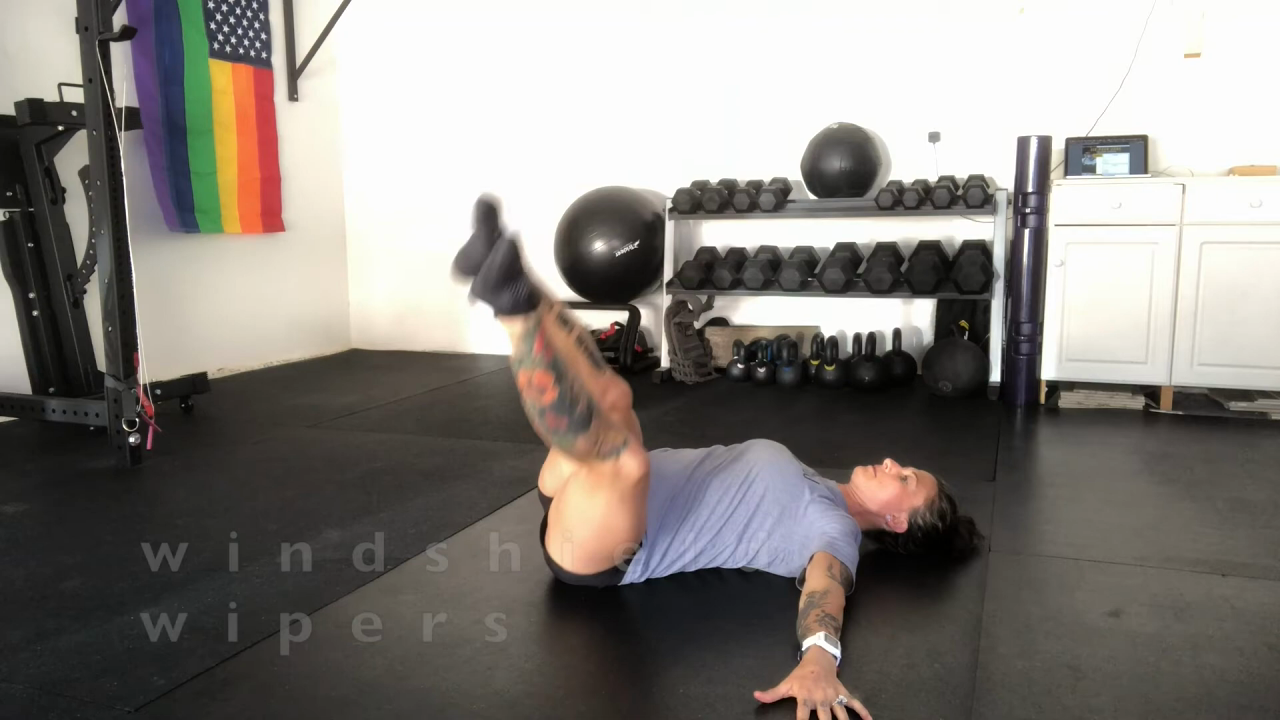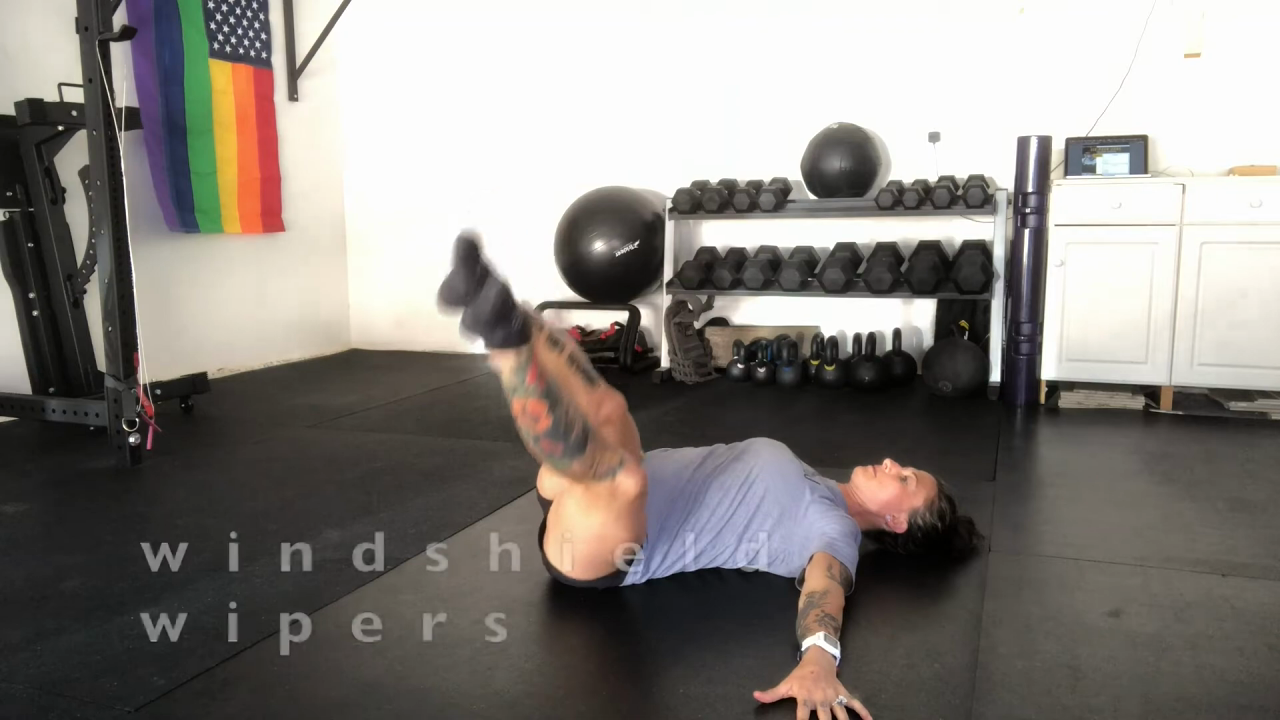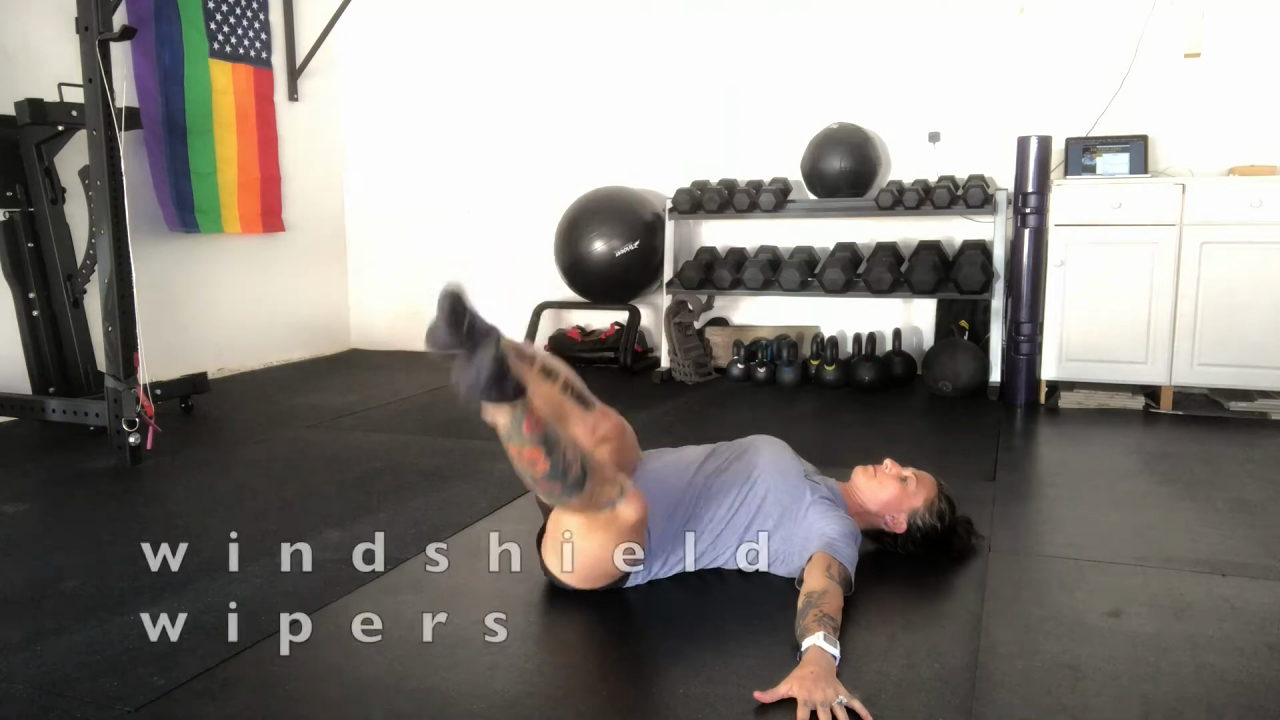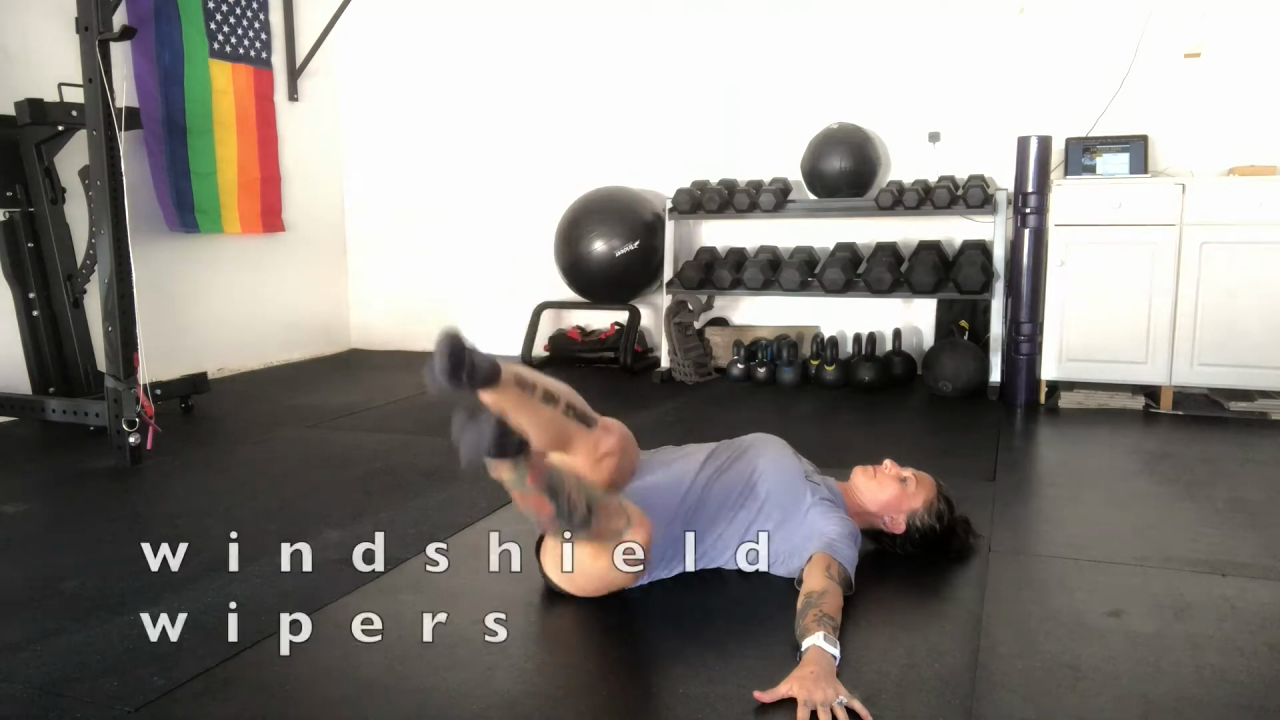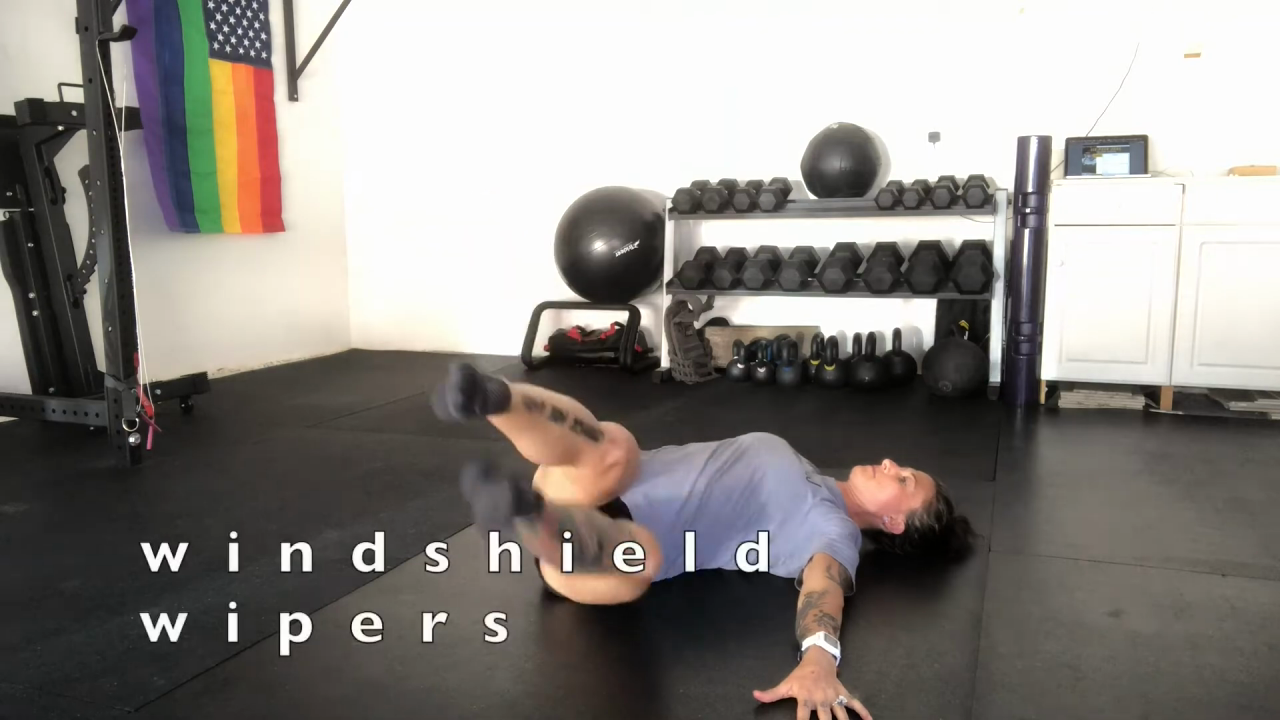
dt=0.1s
person 1, frame 1
left shoulder: (836, 532)
right shoulder: (813, 486)
left elbow: (825, 597)
left wrist: (820, 656)
left knee: (624, 459)
right knee: (609, 394)
left ankle: (515, 305)
person 1, frame 2
left shoulder: (836, 531)
right shoulder: (811, 484)
left elbow: (823, 593)
left wrist: (817, 656)
left knee: (621, 476)
right knee: (604, 409)
left ankle: (507, 337)
person 1, frame 3
left shoulder: (835, 532)
right shoulder: (807, 478)
left elbow: (821, 596)
left wrist: (818, 658)
left knee: (626, 508)
right knee: (601, 428)
left ankle: (500, 397)
right ankle: (481, 345)
person 1, frame 4
left shoulder: (836, 532)
right shoulder: (810, 480)
left elbow: (822, 595)
left wrist: (817, 658)
left knee: (630, 530)
right knee: (605, 443)
left ankle: (506, 454)
right ankle: (482, 374)
person 1, frame 5
left shoulder: (835, 531)
right shoulder: (801, 474)
left elbow: (821, 593)
left wrist: (818, 660)
right hip: (601, 490)
left knee: (642, 556)
right knee: (610, 448)
left ankle: (524, 519)
right ankle: (489, 398)
